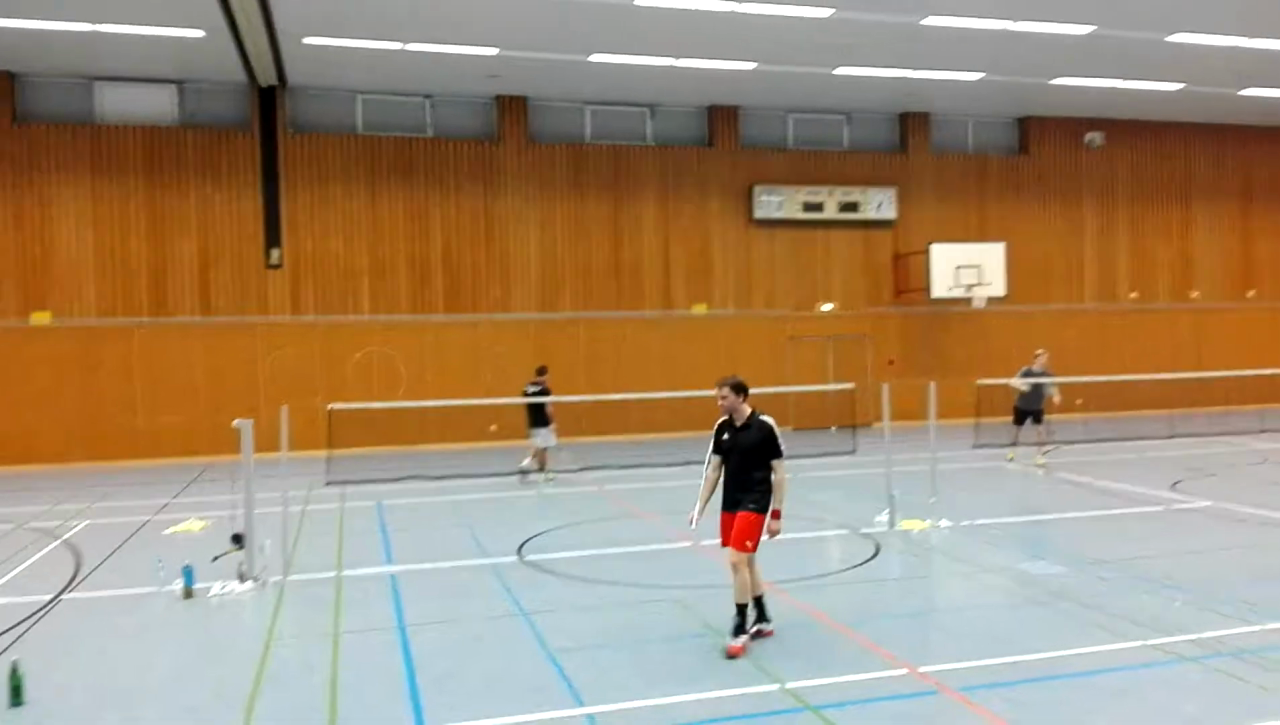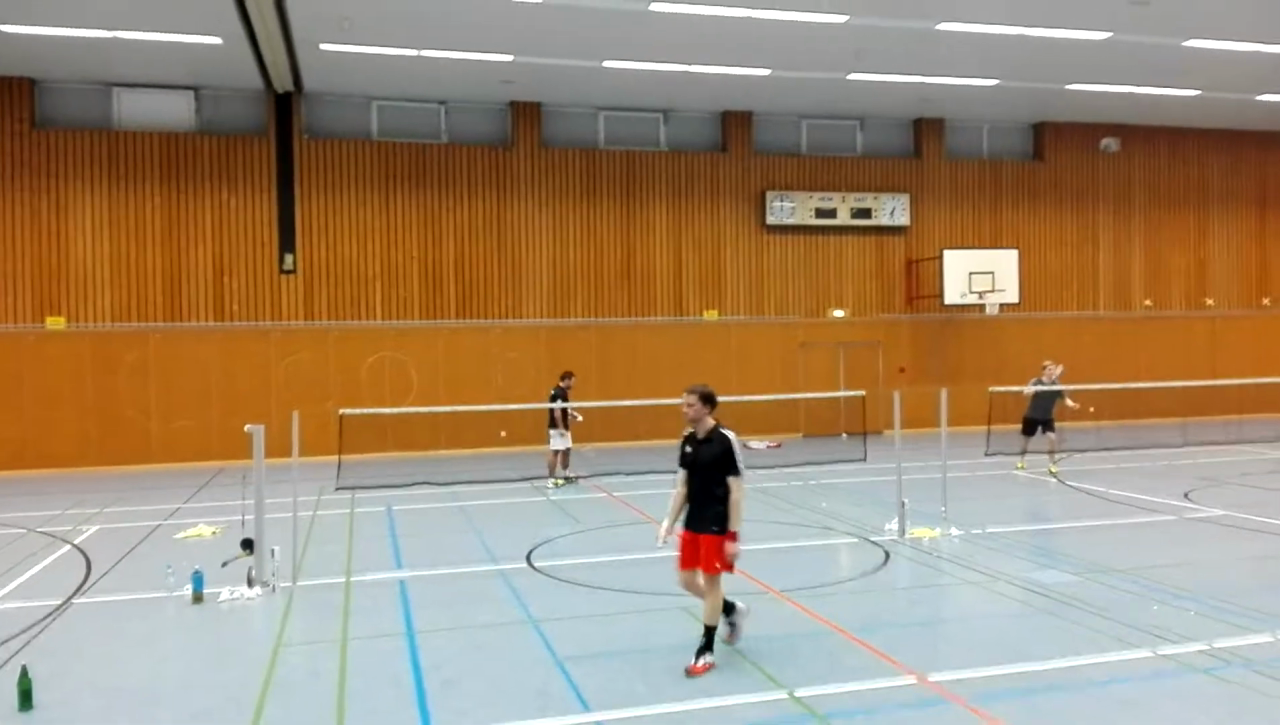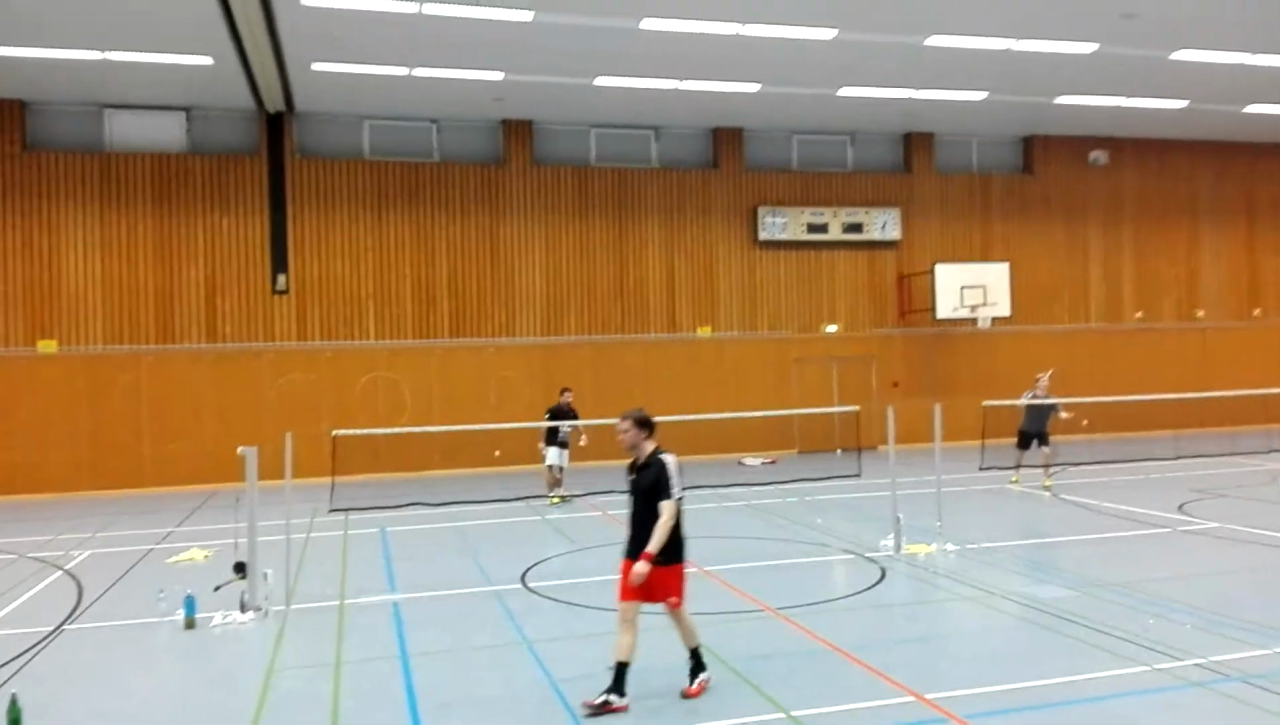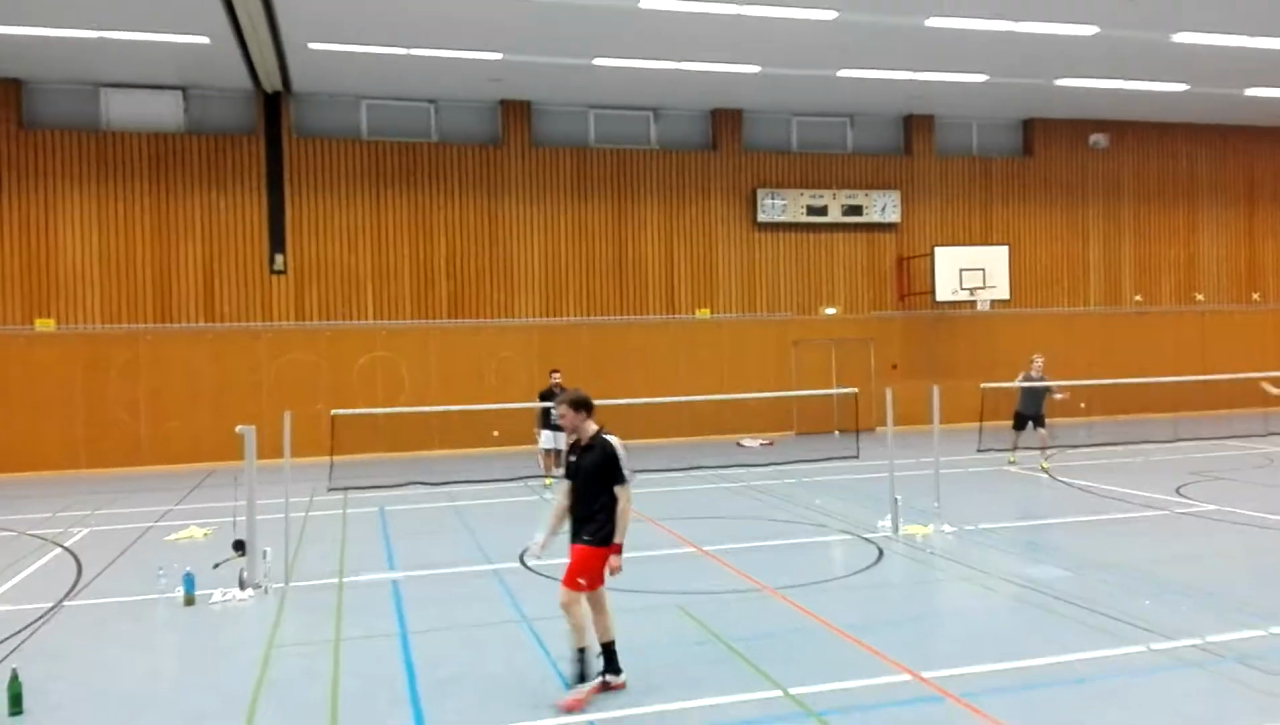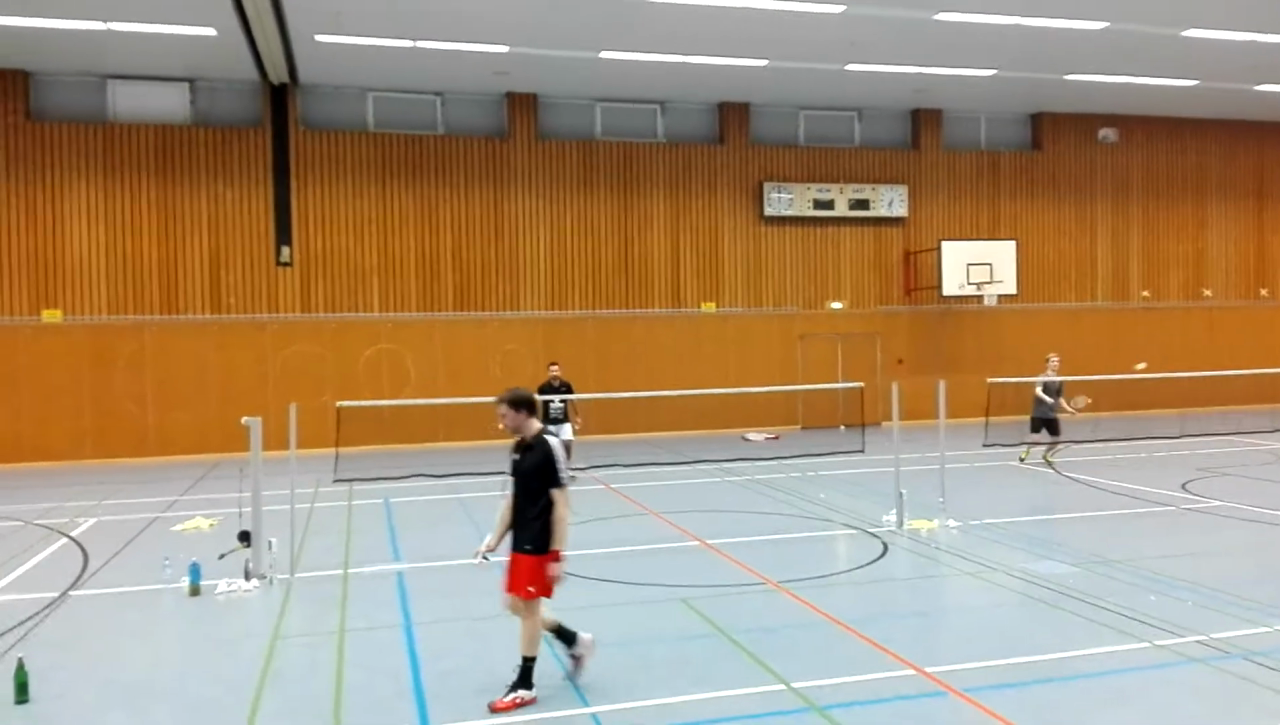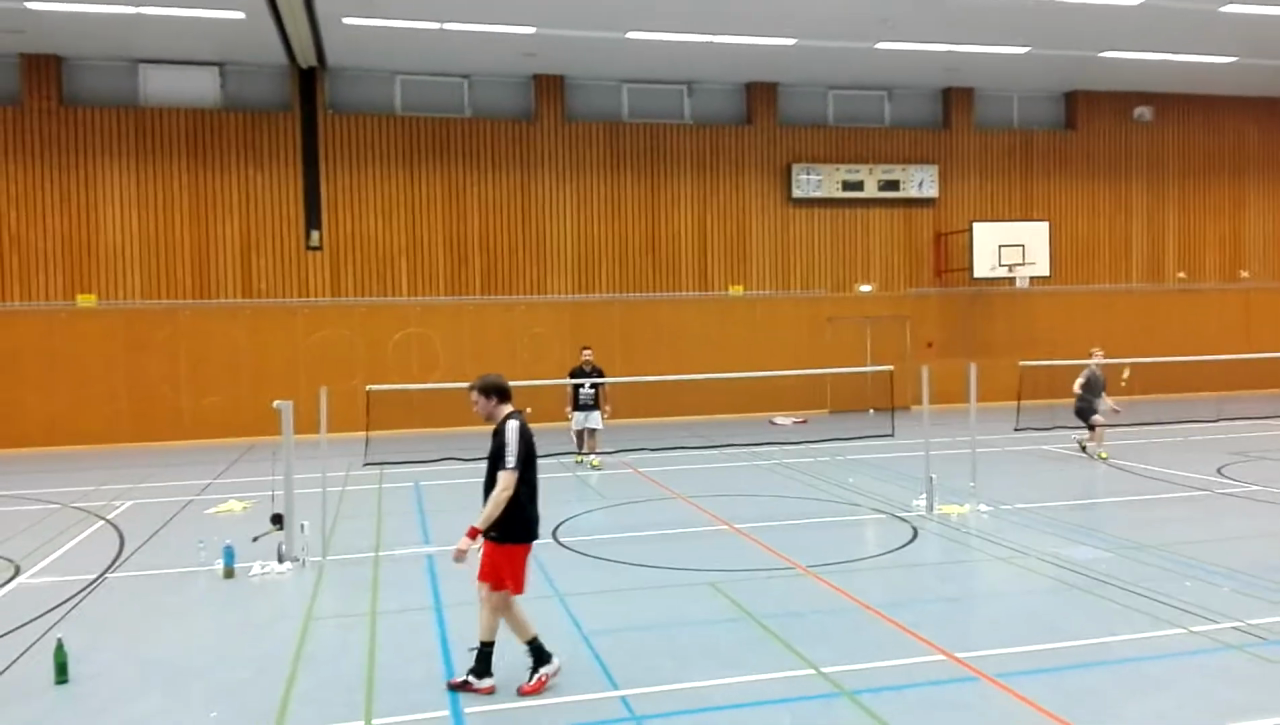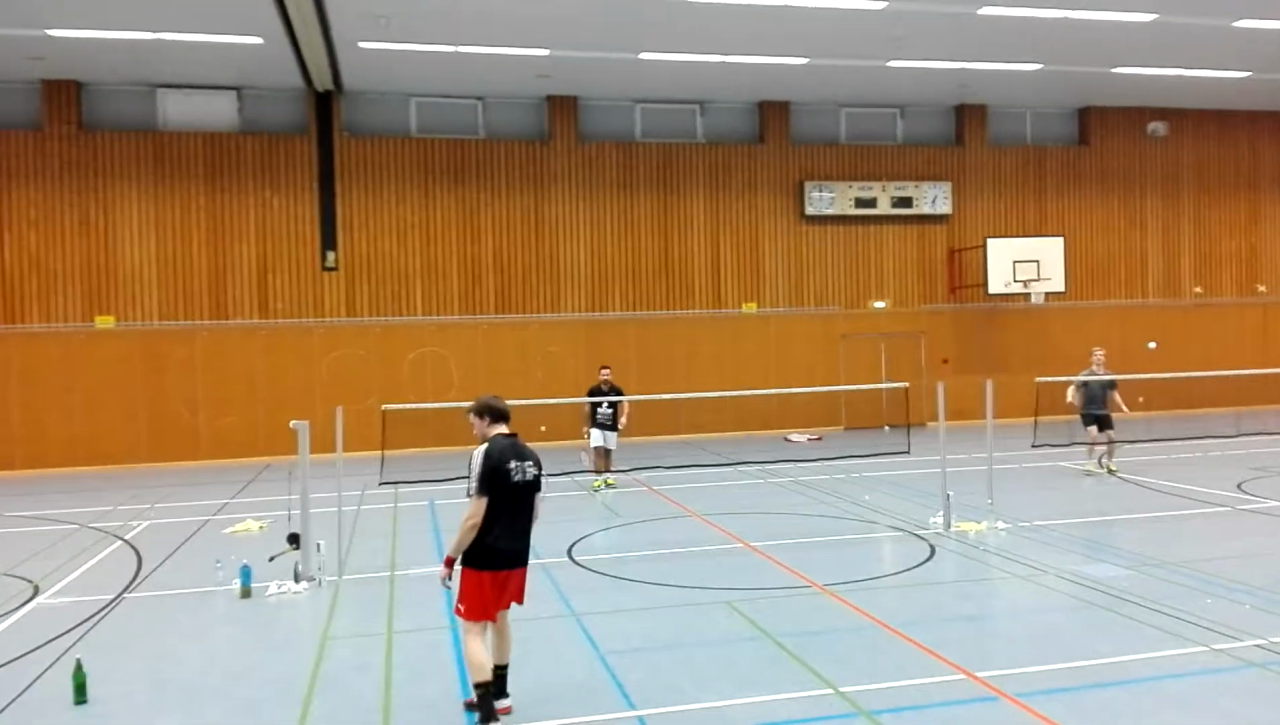
dt=0.4s
person 1, frame 1
left shoulder: (765, 426)
right shoulder: (722, 427)
left elbow: (779, 473)
right elbow: (713, 469)
left wrist: (776, 514)
right wrist: (700, 505)
left hip: (753, 505)
right hip: (729, 505)
left knee: (737, 560)
right knee: (746, 562)
left ankle: (739, 629)
right ankle: (762, 619)
person 1, frame 2
left shoulder: (725, 440)
right shoulder: (688, 440)
left elbow: (736, 491)
left wrist: (733, 536)
right wrist: (669, 521)
left hip: (717, 526)
right hip: (692, 524)
left knee: (711, 584)
right knee: (687, 580)
left ankle: (706, 650)
right ankle: (732, 611)
person 1, frame 3
left shoulder: (665, 464)
right shoulder: (634, 467)
left elbow: (668, 517)
left wrist: (648, 559)
left hip: (664, 557)
right hip: (635, 554)
left knee: (677, 613)
right knee: (625, 616)
left ankle: (699, 670)
right ankle: (616, 693)
person 1, frame 4
left shoulder: (610, 446)
right shoulder: (573, 449)
left elbow: (624, 500)
left wrist: (617, 549)
right wrist: (545, 536)
left hip: (597, 539)
right hip: (579, 537)
left knee: (570, 601)
right knee: (595, 600)
left ankle: (582, 679)
right ankle: (613, 671)
person 1, frame 5
left shoulder: (550, 446)
right shoulder: (519, 447)
left elbow: (561, 505)
left wrist: (556, 555)
right wrist: (496, 537)
left hip: (540, 545)
right hip: (522, 542)
left knee: (526, 608)
right knee: (516, 604)
left ankle: (524, 686)
right ankle: (574, 641)
person 1, frame 6
left shoulder: (510, 429)
right shoulder: (509, 428)
left elbow: (504, 490)
left wrist: (472, 534)
right wrist: (485, 533)
left hip: (511, 533)
right hip: (502, 532)
left knee: (501, 602)
right knee: (487, 595)
left ankle: (543, 661)
right ankle: (481, 673)
person 1, frame 7
left shoulder: (485, 453)
right shoulder: (530, 455)
left elbow: (474, 518)
right elbow: (534, 511)
left wrist: (449, 560)
left hip: (484, 558)
right hip: (517, 555)
left knee: (473, 631)
right knee: (499, 619)
right ankle: (497, 694)
